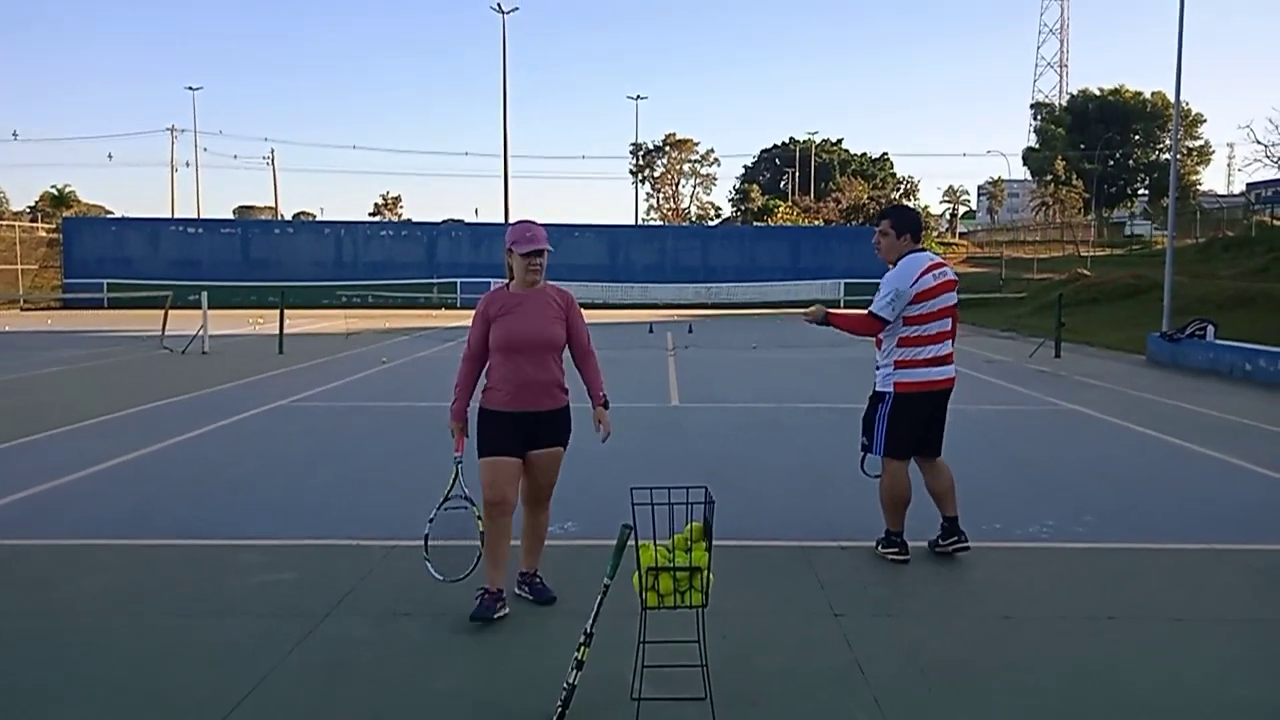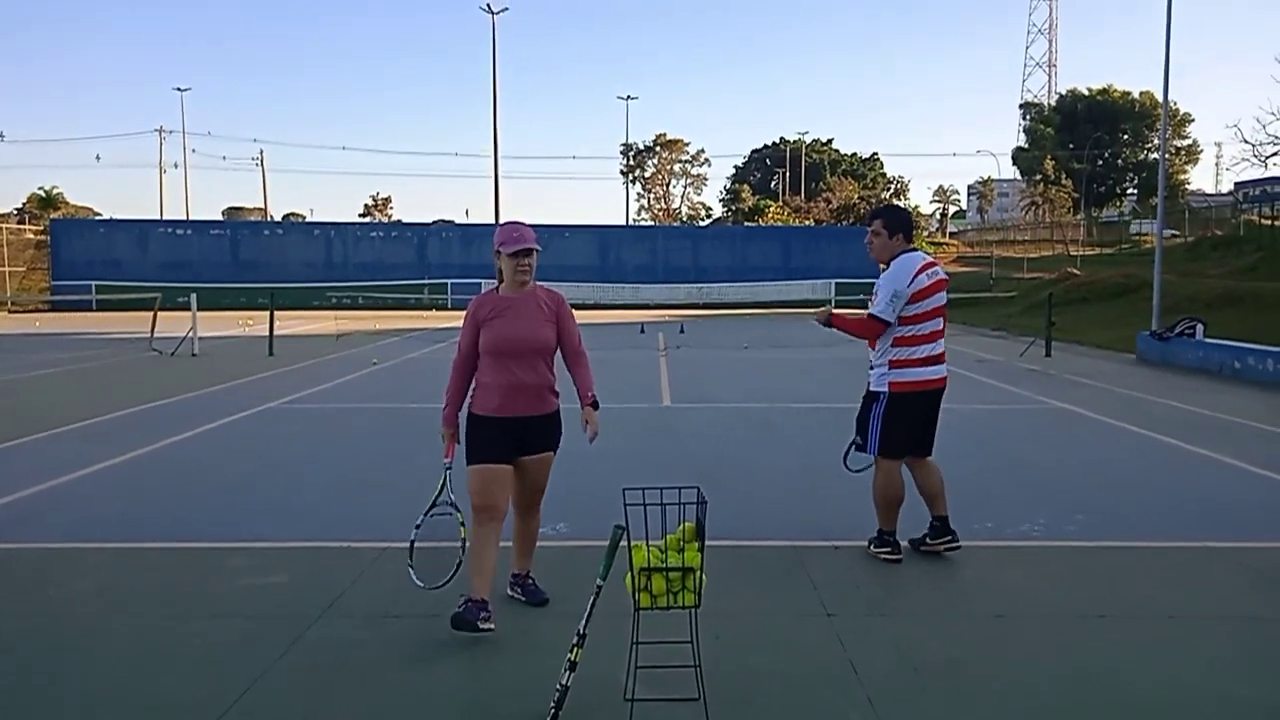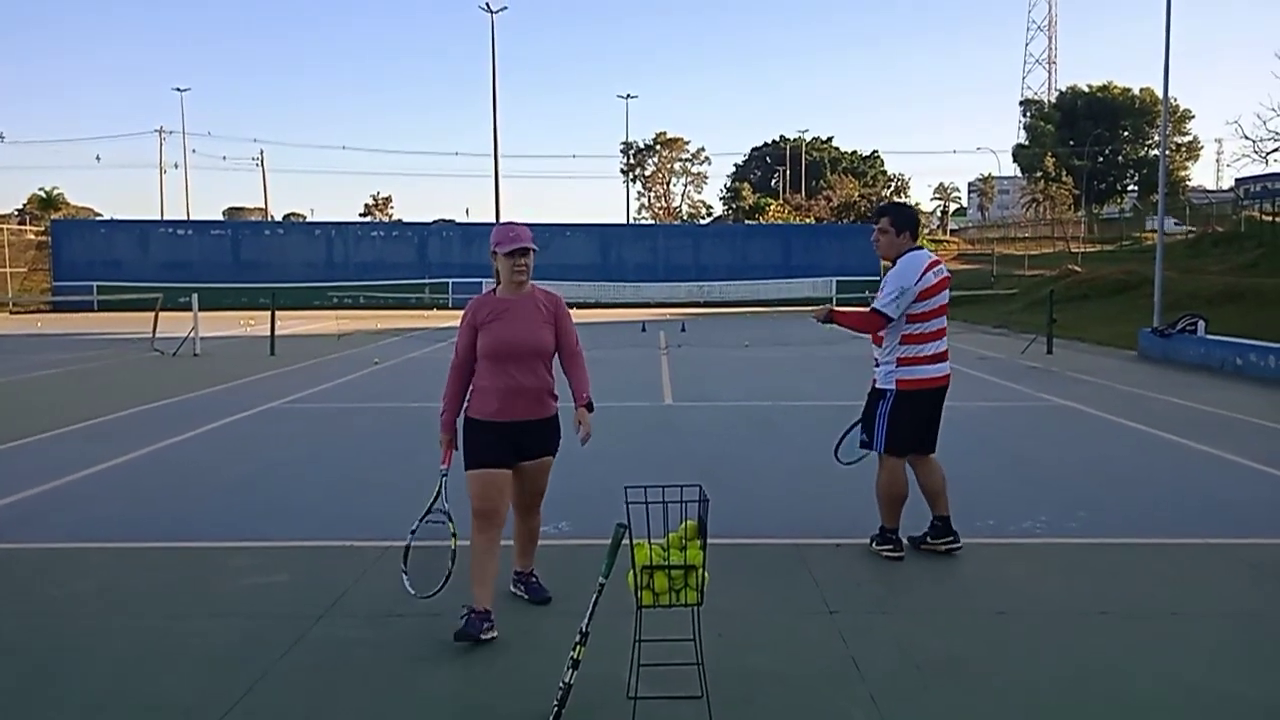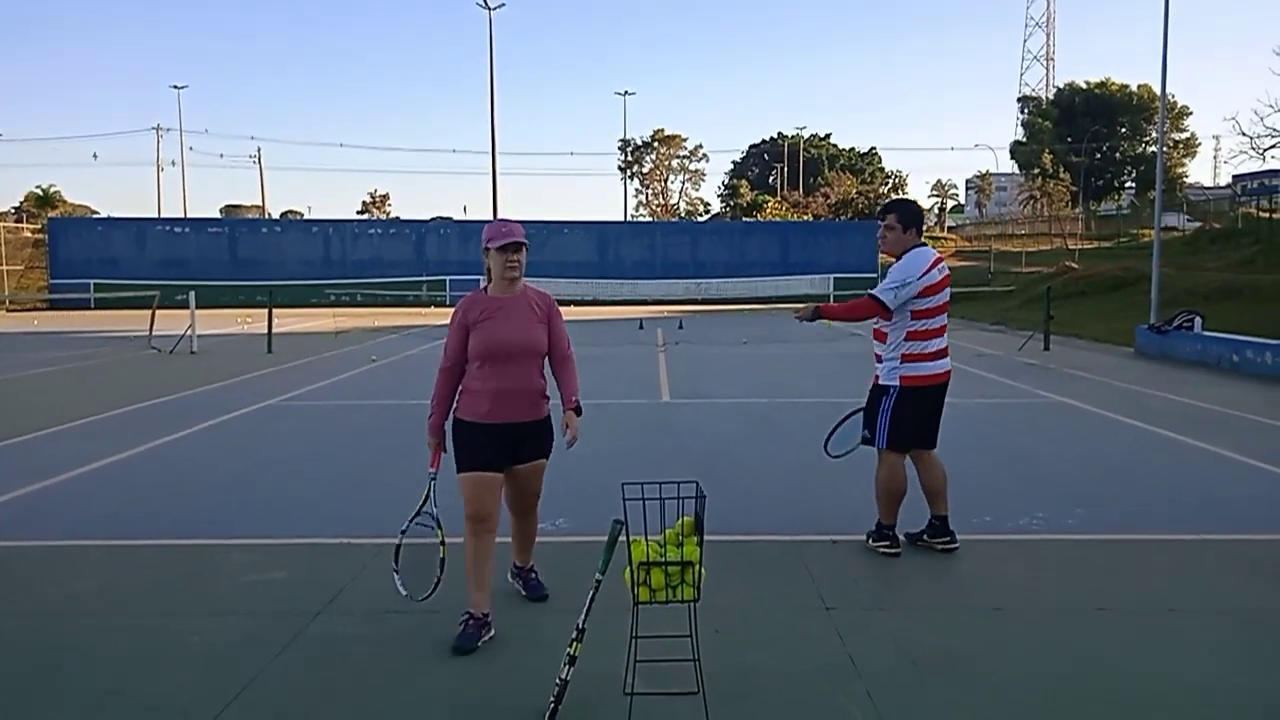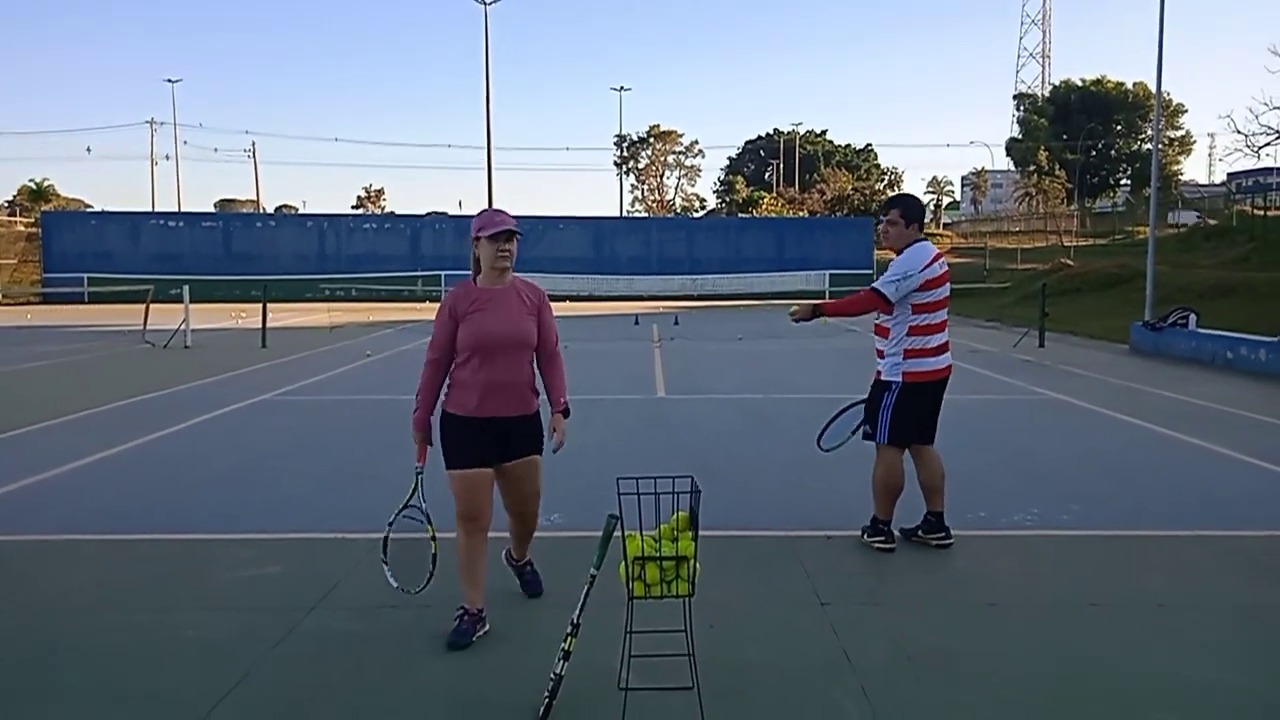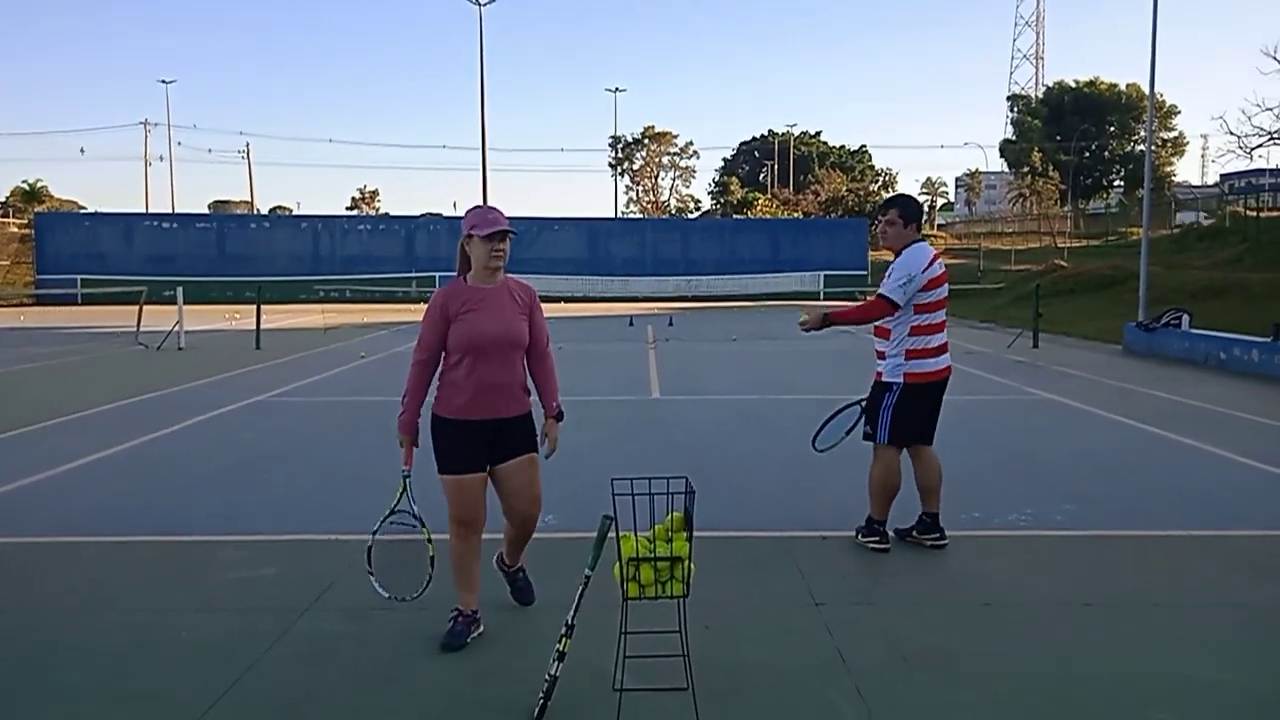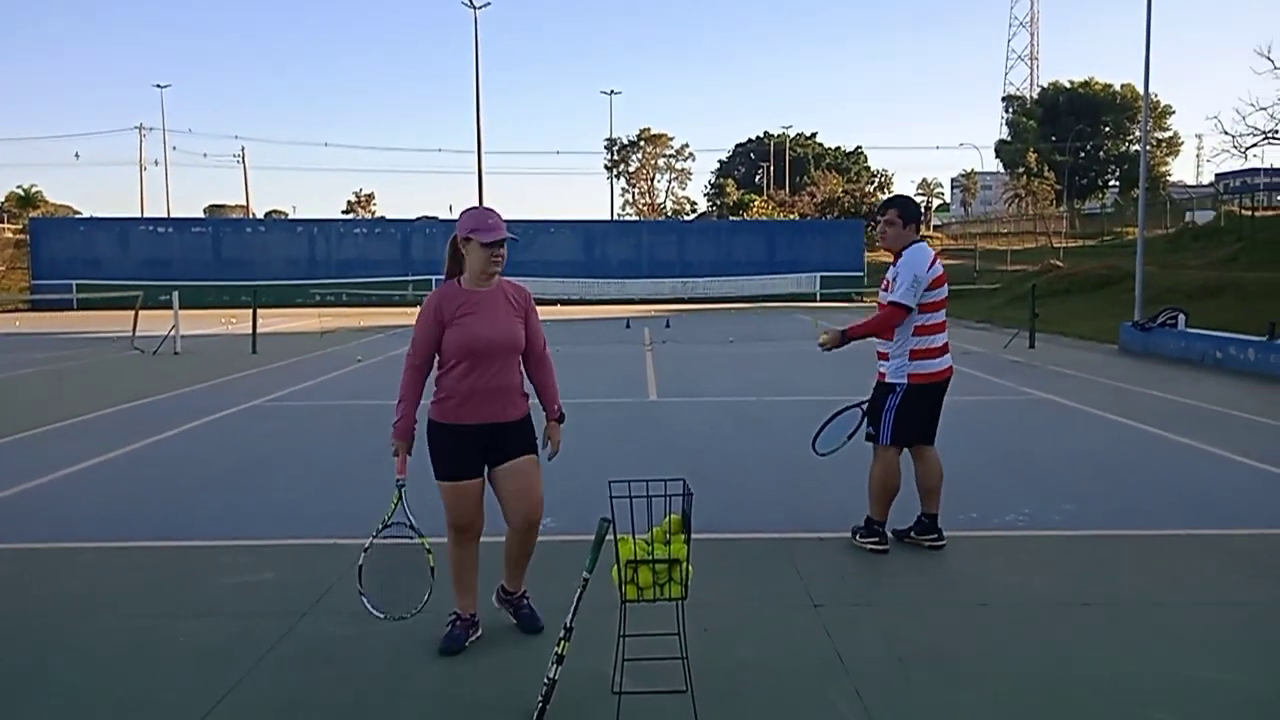
dt=0.1s
person 1, frame 1
left shoulder: (563, 301)
right shoulder: (491, 303)
left elbow: (584, 353)
right elbow: (472, 358)
left wrist: (599, 401)
right wrist: (458, 410)
left hip: (551, 416)
right hip: (498, 416)
left knee: (538, 501)
right knee: (497, 504)
left ankle: (528, 576)
right ankle: (494, 593)
person 1, frame 2
left shoulder: (554, 302)
right shoulder: (481, 306)
left elbow: (575, 355)
right elbow: (464, 363)
left wrist: (588, 402)
right wrist: (449, 415)
left hip: (541, 420)
right hip: (487, 422)
left knee: (529, 505)
right knee: (486, 511)
left ankle: (521, 577)
right ankle: (477, 603)
person 1, frame 3
left shoulder: (552, 304)
right shoulder: (478, 309)
left elbow: (572, 357)
right elbow: (461, 367)
left wrist: (582, 403)
right wrist: (448, 420)
left hip: (539, 424)
right hip: (485, 426)
left knee: (528, 508)
right knee: (486, 517)
left ankle: (523, 574)
right ankle: (480, 613)
person 1, frame 4
left shoulder: (544, 304)
right shoulder: (468, 308)
left elbow: (562, 359)
right elbow: (450, 368)
left wrist: (571, 407)
right wrist: (436, 423)
left hip: (532, 425)
right hip: (476, 427)
left knee: (525, 509)
right knee: (479, 521)
left ankle: (522, 568)
right ankle: (478, 617)
person 1, frame 5
left shoulder: (534, 296)
right shoulder: (457, 300)
left elbow: (550, 356)
right elbow: (437, 361)
left wrist: (559, 407)
right wrist: (422, 417)
left hip: (522, 420)
right hip: (465, 423)
left knee: (525, 509)
right knee: (471, 519)
left ankle: (518, 557)
right ankle: (472, 612)
person 1, frame 6
left shoulder: (524, 295)
right shoulder: (447, 299)
left elbow: (540, 356)
right elbow: (424, 361)
left wrist: (552, 411)
right wrist: (408, 419)
left hip: (515, 422)
right hip: (457, 425)
left knee: (526, 512)
right knee: (465, 522)
left ankle: (510, 561)
right ankle: (467, 613)
person 1, frame 7
left shoulder: (519, 298)
right shoulder: (441, 301)
left elbow: (537, 359)
right elbow: (416, 366)
left wrist: (554, 414)
right wrist: (402, 426)
left hip: (513, 425)
right hip: (453, 430)
left knee: (528, 517)
right knee: (464, 529)
left ankle: (512, 591)
right ankle: (465, 618)
person 2, frame 1
left shoulder: (900, 276)
right shoulder: (943, 269)
left elbow: (870, 325)
left wrist: (827, 317)
left hip: (903, 385)
right hip: (939, 380)
left knee: (893, 461)
right knee: (929, 458)
left ankle: (894, 540)
right ankle: (952, 528)
person 2, frame 2
left shoulder: (895, 276)
right shoulder: (932, 268)
left elbow: (872, 328)
left wrist: (831, 319)
left hip: (896, 385)
right hip: (930, 380)
left knee: (886, 460)
right knee: (918, 458)
left ankle: (886, 539)
right ankle: (942, 529)
person 2, frame 3
left shoulder: (904, 274)
right shoulder: (933, 265)
left elbow: (874, 323)
left wrist: (832, 315)
left hip: (901, 382)
right hip: (932, 377)
left knee: (891, 457)
right knee: (922, 455)
left ankle: (889, 537)
right ankle: (943, 529)
person 2, frame 4
left shoulder: (908, 269)
right shoulder: (933, 261)
left elbow: (867, 308)
left wrist: (818, 311)
left hip: (904, 379)
right hip: (933, 374)
left knee: (891, 453)
right knee: (923, 450)
left ankle: (885, 533)
right ankle: (940, 528)
person 2, frame 5
left shoulder: (910, 262)
right shoulder: (931, 257)
left elbow: (868, 301)
left wrist: (817, 310)
left hip: (904, 374)
right hip: (932, 369)
left knee: (888, 448)
right knee: (922, 446)
left ankle: (881, 528)
right ankle: (936, 524)
person 2, frame 6
left shoulder: (910, 263)
right shoulder: (926, 258)
left elbow: (876, 309)
left wrist: (825, 319)
left hip: (905, 374)
right hip: (931, 370)
left knee: (886, 448)
right knee: (921, 446)
left ankle: (875, 528)
right ankle: (930, 524)
person 2, frame 7
left shoulder: (910, 263)
right shoulder: (923, 258)
left elbow: (891, 318)
left wrist: (844, 337)
left hip: (907, 375)
right hip: (931, 370)
left knee: (885, 448)
right knee: (922, 446)
left ankle: (874, 529)
right ankle: (929, 525)
